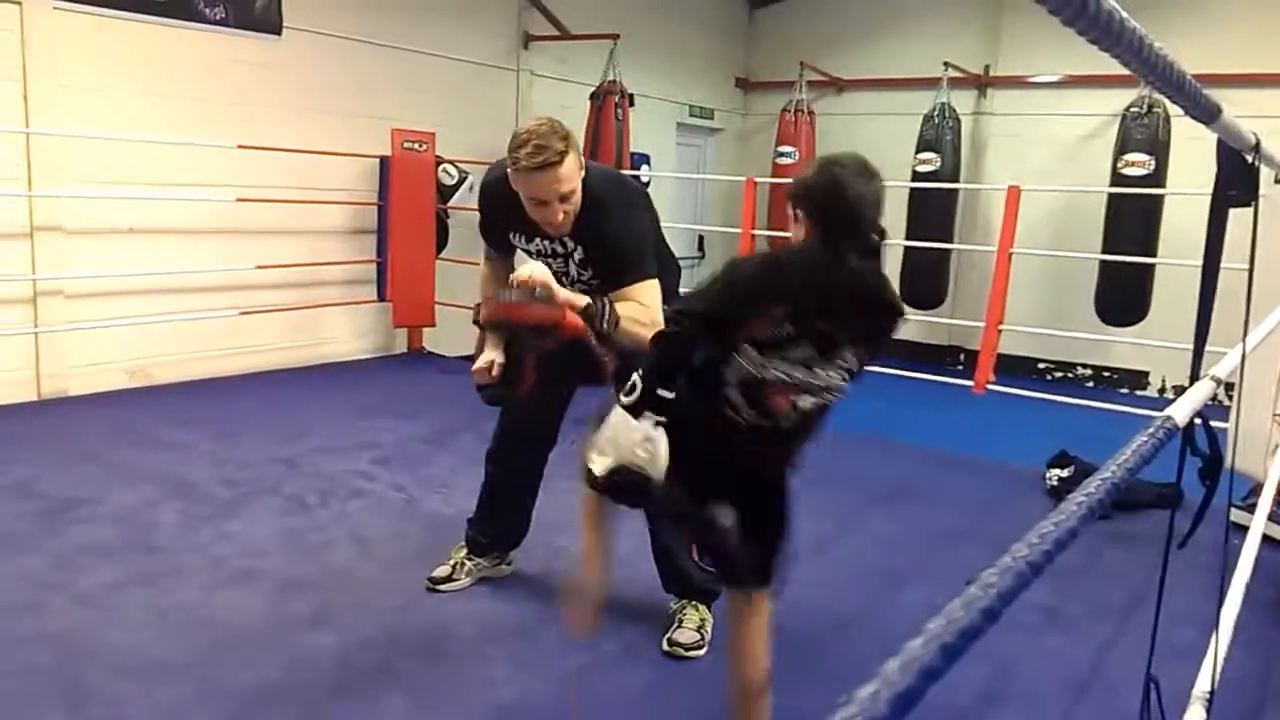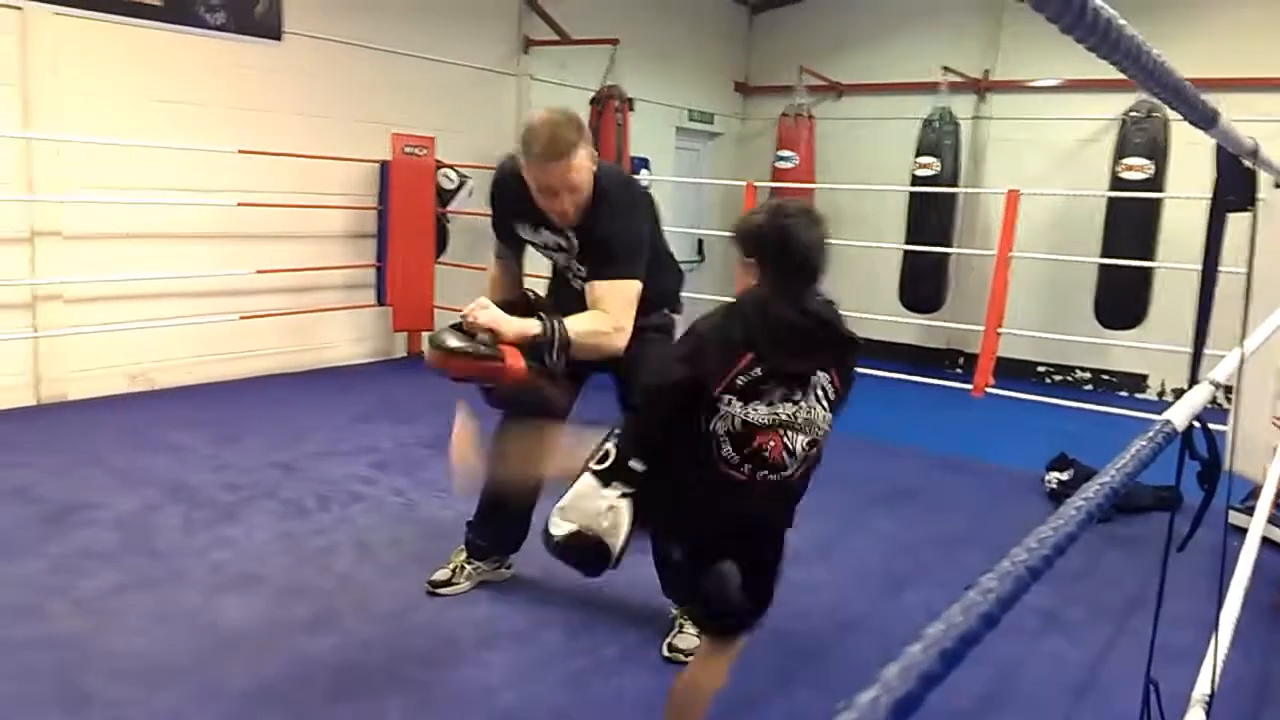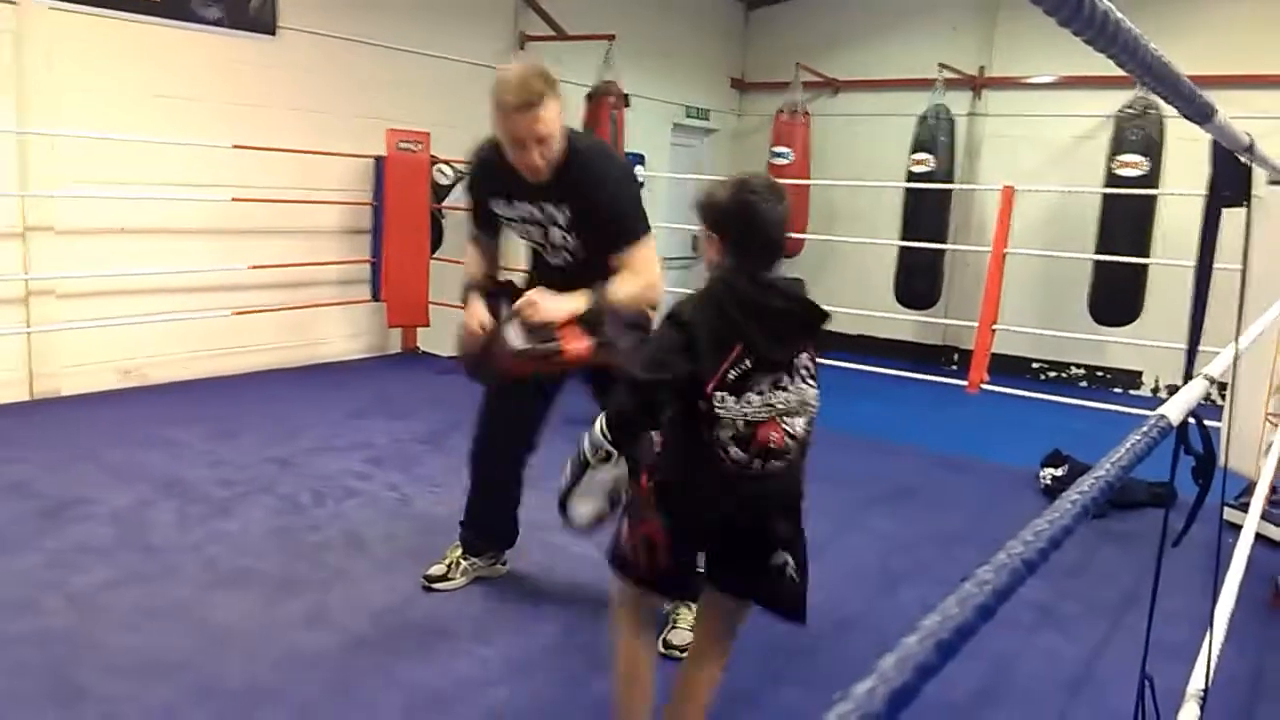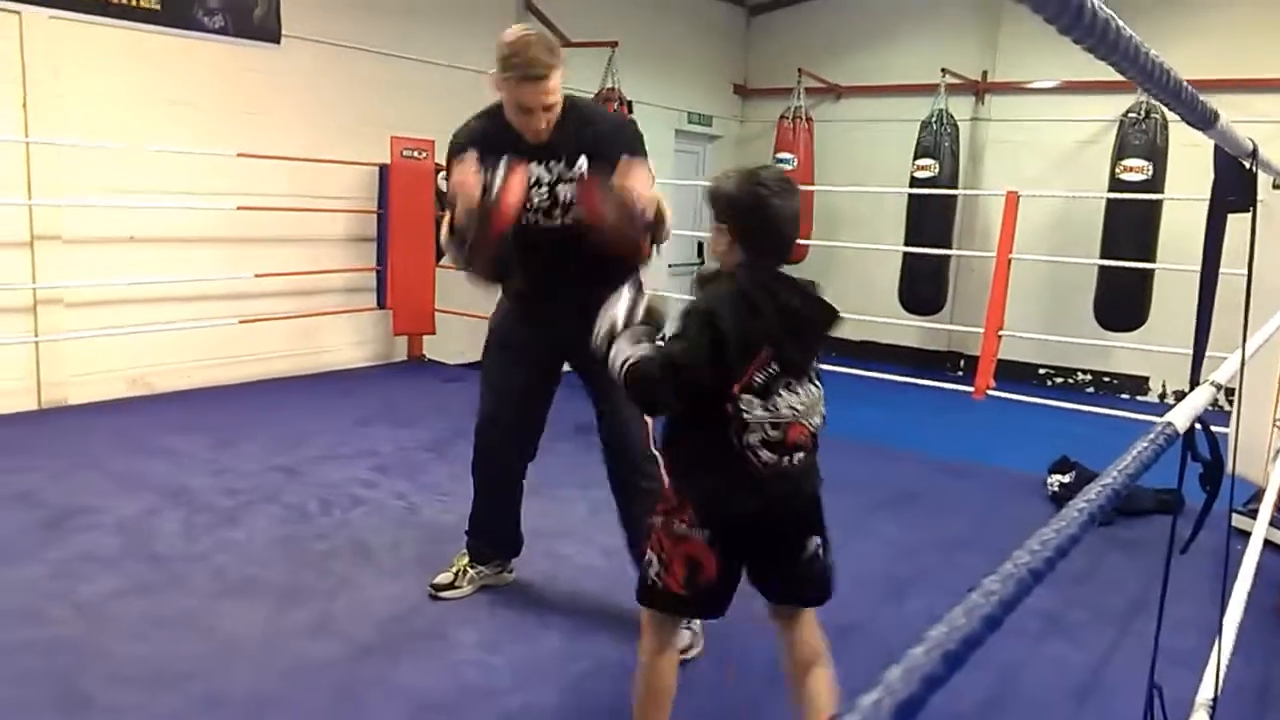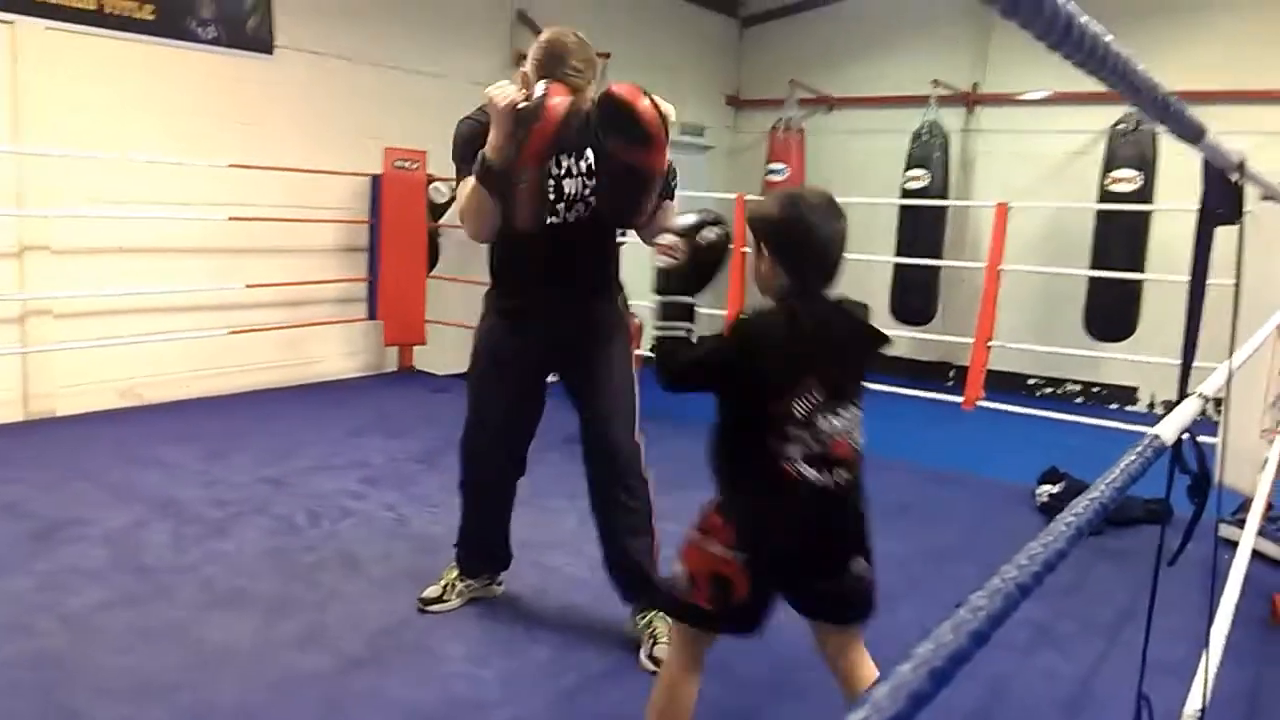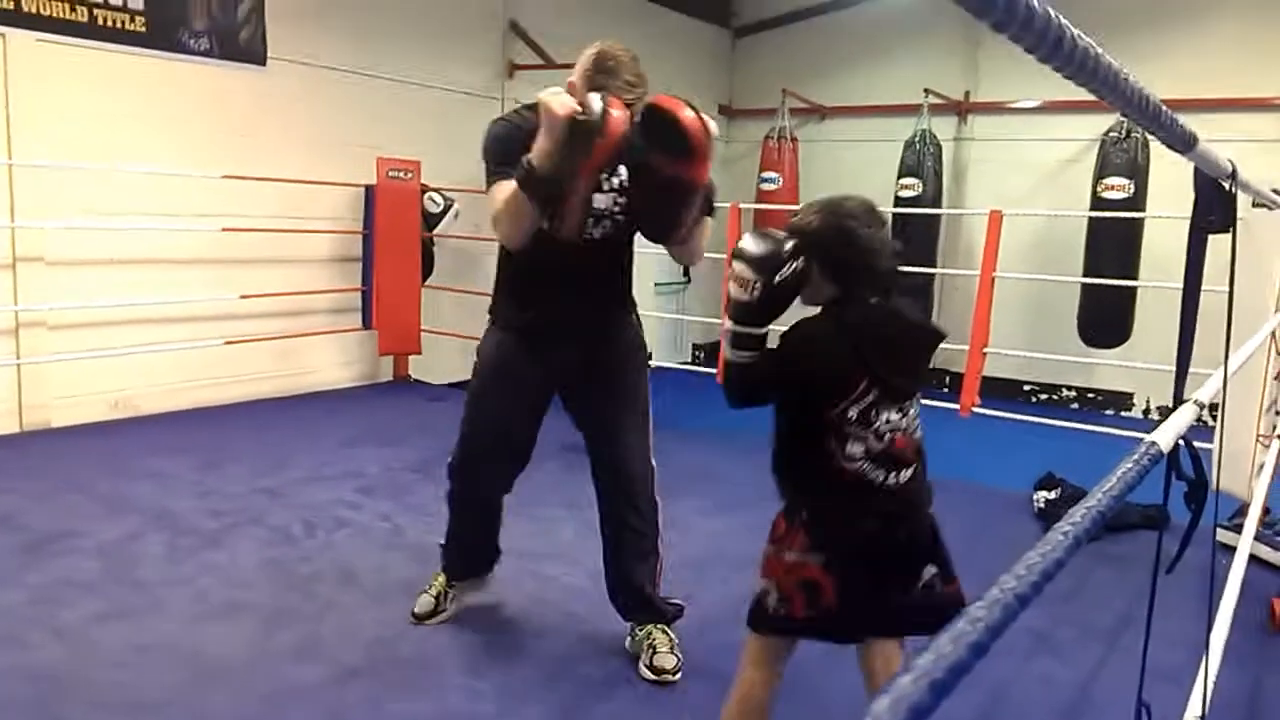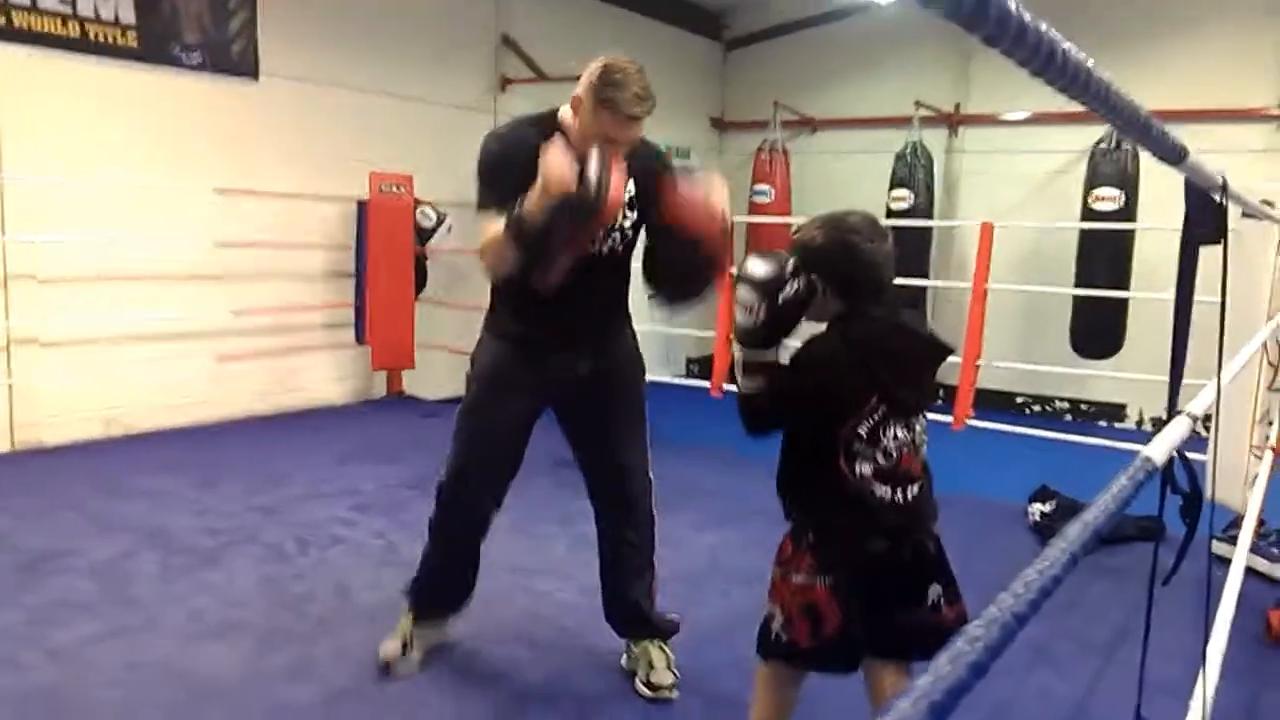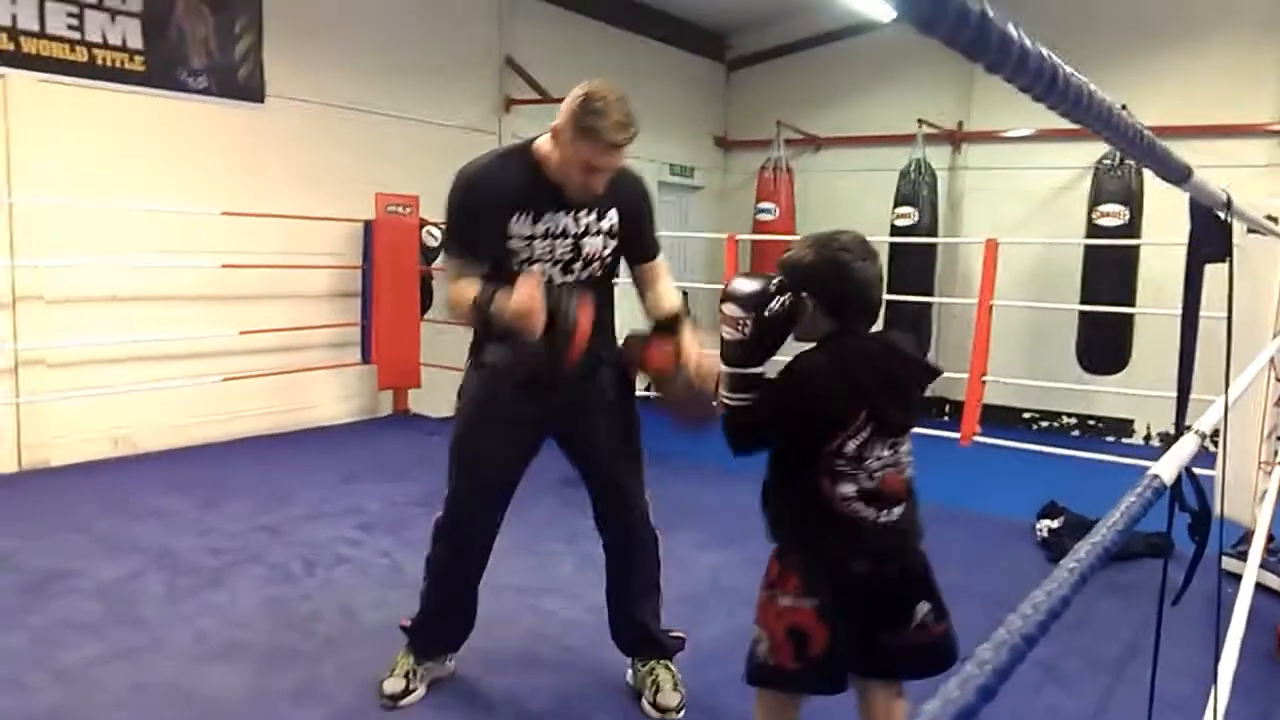
dt=0.2s
person 1, frame 1
left shoulder: (619, 203)
right shoulder: (496, 191)
left elbow: (645, 326)
right elbow: (497, 265)
left wrist: (564, 297)
right wrist: (495, 341)
left hip: (636, 311)
right hip: (558, 306)
right knee: (519, 429)
left ankle: (692, 596)
right ankle: (488, 549)
person 1, frame 2
left shoulder: (623, 202)
right shoulder: (507, 184)
left elbow: (612, 332)
right elbow: (507, 257)
left wrist: (521, 328)
right wrist: (497, 326)
left hip: (638, 317)
right hip: (566, 302)
right ankle: (487, 552)
person 1, frame 3
left shoulder: (601, 170)
right shoulder: (485, 167)
left elbow: (647, 281)
right elbow: (483, 245)
left wrist: (574, 304)
right wrist: (477, 300)
left hip: (615, 309)
right hip: (540, 303)
right knee: (498, 431)
right ankle: (483, 547)
person 1, frame 4
left shoulder: (605, 129)
right shoulder: (476, 141)
left elbow: (647, 222)
left wrist: (640, 204)
right wrist: (466, 213)
left hip: (603, 300)
right hip: (526, 302)
left knee: (629, 444)
right knee: (497, 435)
right ankle: (489, 555)
person 1, frame 5
left shoulder: (609, 130)
right shoulder: (480, 133)
left elbow: (655, 231)
right elbow: (478, 227)
left wrist: (657, 161)
right wrist: (500, 140)
left hip: (595, 316)
right hip: (513, 318)
left knee: (616, 457)
right knee: (487, 450)
left ankle: (650, 604)
right ankle: (478, 567)
person 1, frame 6
left shoulder: (644, 146)
right shoulder: (515, 133)
left elbow: (687, 253)
right elbow: (511, 231)
left wrist: (696, 181)
right wrist: (548, 149)
left hip: (608, 337)
right hip: (521, 332)
left knee: (628, 478)
right knee: (478, 465)
left ankle: (648, 618)
right ankle: (462, 570)
person 1, frame 7
left shoulder: (647, 163)
right shoulder: (513, 146)
left elbow: (676, 271)
right elbow: (495, 259)
right wrist: (541, 199)
left hip: (604, 350)
right hip: (516, 345)
left knee: (626, 492)
right knee: (468, 485)
left ankle: (643, 634)
right ankle: (429, 611)
person 1, frame 8
left shoulder: (627, 191)
right shoulder: (486, 183)
left elbow: (650, 272)
right elbow: (457, 294)
left wrist: (677, 330)
right wrist: (502, 307)
left hip: (595, 375)
right hip: (505, 375)
left knee: (628, 516)
right knee: (466, 520)
left ankle: (649, 655)
right ankle: (429, 650)
person 2, frame 1
left shoulder: (759, 273)
right shoulder: (877, 307)
left elbow: (682, 335)
left wrist: (635, 412)
left hip: (687, 442)
right hip: (756, 474)
left knee: (606, 449)
right knee: (751, 603)
left ankle: (591, 572)
person 2, frame 2
left shoulder: (722, 329)
right shoulder: (835, 348)
left elbow: (655, 405)
left wrist: (608, 478)
left hip: (680, 493)
right hip: (755, 527)
left knee: (593, 458)
right knee: (724, 641)
left ankle: (484, 457)
person 2, frame 3
left shoulder: (697, 316)
right shoulder: (802, 318)
left elbow: (638, 399)
left wrist: (592, 462)
left hip: (686, 495)
right hip: (768, 510)
left knee: (632, 610)
right knee: (717, 633)
person 2, frame 4
left shoulder: (716, 309)
right shoulder: (805, 308)
left elbow: (653, 389)
left wrist: (622, 340)
left hip: (709, 502)
right hip: (791, 497)
left knee: (659, 628)
right knee: (798, 620)
person 2, frame 5
left shoulder: (759, 335)
right shoulder: (849, 328)
left elbow: (677, 369)
left wrist: (673, 287)
left hip: (755, 518)
right hip: (836, 516)
left knee: (688, 644)
right knee: (844, 642)
person 2, frame 6
left shoulder: (813, 344)
right shoulder: (905, 330)
left elbow: (741, 386)
left wrist: (746, 313)
left hip: (824, 525)
right hip: (898, 520)
left knee: (765, 651)
right knee: (881, 643)
person 2, frame 7
left shoulder: (825, 359)
right shoulder: (910, 343)
left elbow: (758, 415)
left wrist: (757, 338)
left hip: (830, 546)
right hip: (906, 539)
left knee: (777, 675)
right knee: (887, 666)
person 2, frame 8
left shoulder: (811, 376)
right shoulder: (896, 362)
left elbow: (742, 434)
left wrist: (742, 355)
left hip: (818, 567)
right hip: (893, 557)
